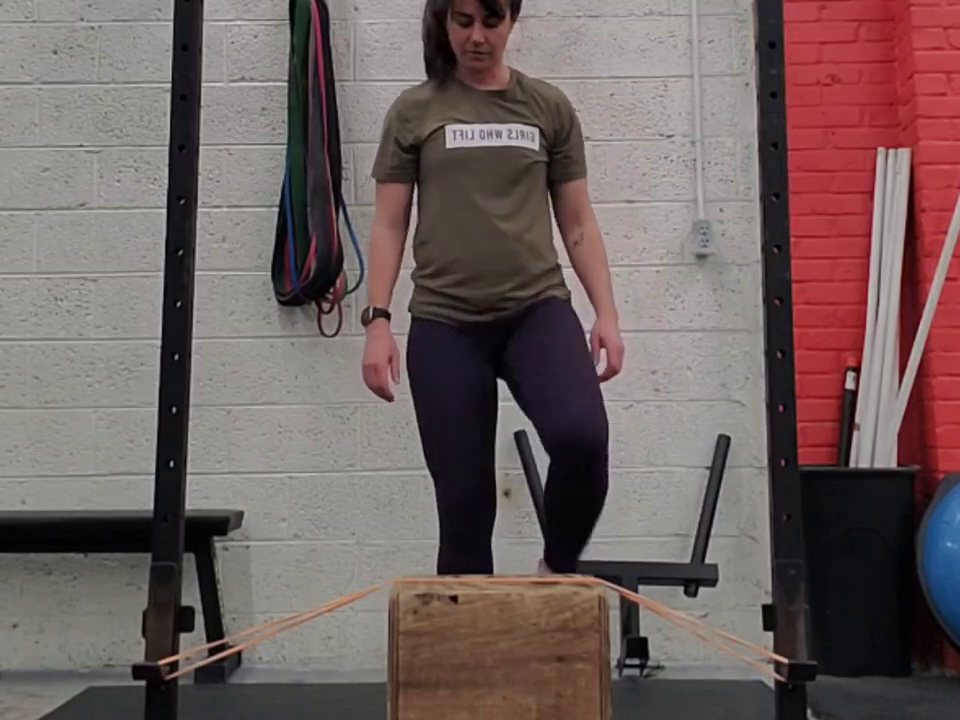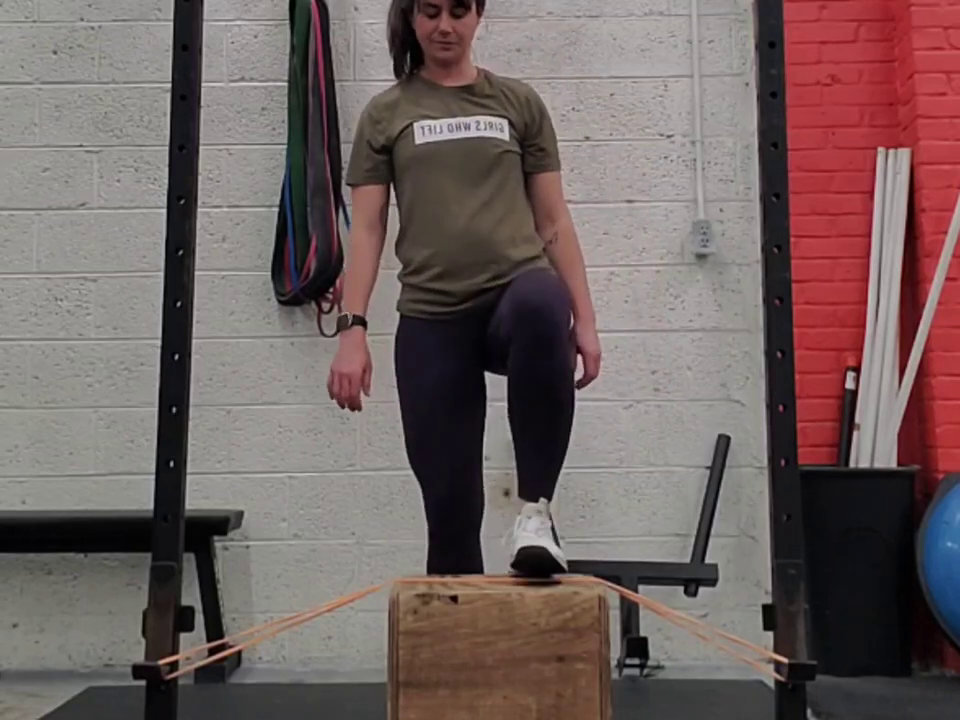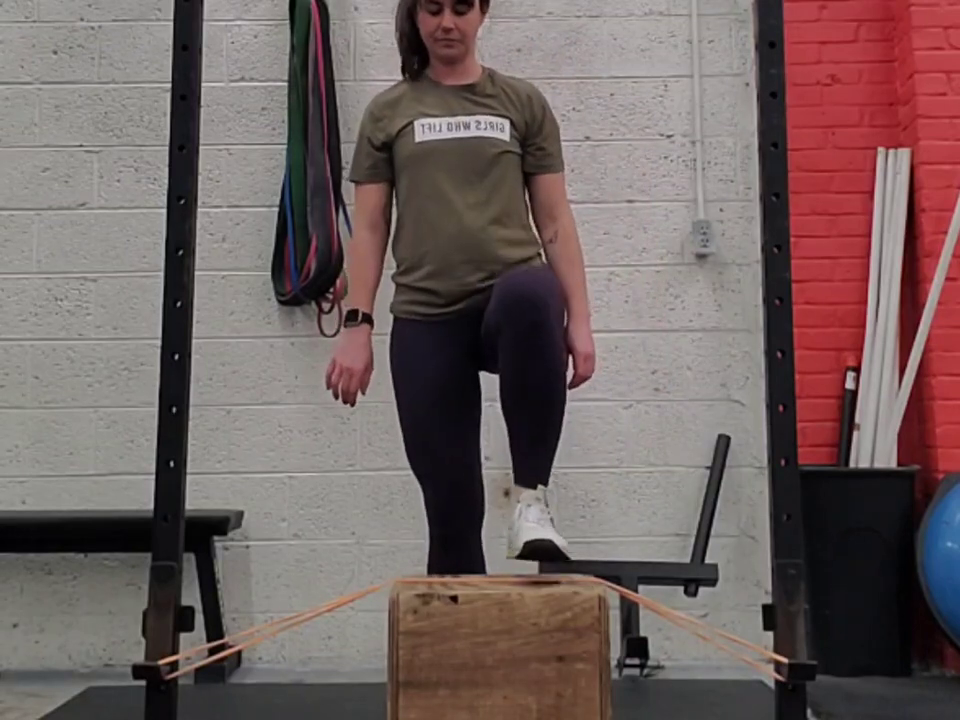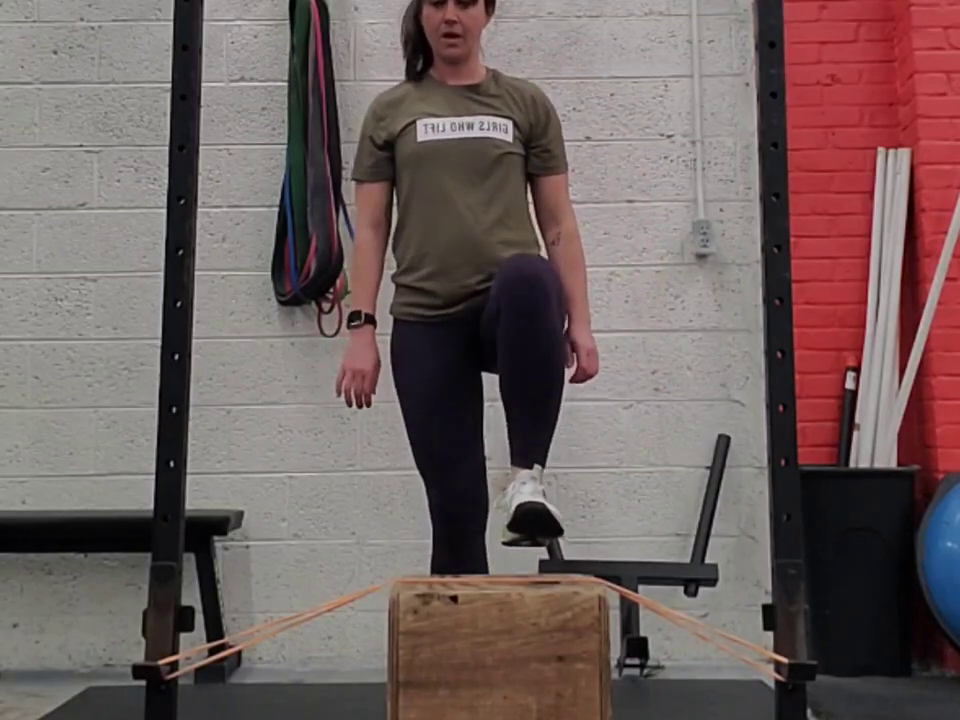
dt=0.5s
person 1, frame 1
left shoulder: (549, 106)
right shoulder: (413, 110)
left elbow: (578, 224)
right elbow: (389, 225)
left wrist: (607, 315)
right wrist: (377, 321)
left hip: (535, 310)
right hip: (445, 325)
left knee: (582, 444)
right knee: (464, 502)
left ankle: (558, 578)
person 1, frame 2
left shoulder: (519, 102)
right shoulder: (385, 113)
left elbow: (553, 220)
right elbow: (367, 229)
left wrist: (584, 316)
right wrist: (352, 329)
left hip: (512, 299)
right hip: (431, 319)
left knee: (540, 305)
right knee: (450, 503)
left ankle: (534, 507)
person 1, frame 3
left shoulder: (522, 102)
right shoulder: (388, 111)
left elbow: (554, 220)
right elbow: (369, 229)
left wrist: (578, 317)
right wrist: (356, 327)
left hip: (510, 307)
right hip: (425, 319)
left knee: (529, 295)
right knee: (451, 504)
left ankle: (531, 498)
person 1, frame 4
left shoulder: (526, 103)
right shoulder: (390, 110)
left elbow: (557, 222)
right elbow: (371, 229)
left wrist: (579, 319)
right wrist: (360, 329)
left hip: (509, 307)
right hip: (425, 321)
left knee: (527, 276)
right knee: (454, 503)
left ankle: (527, 481)
